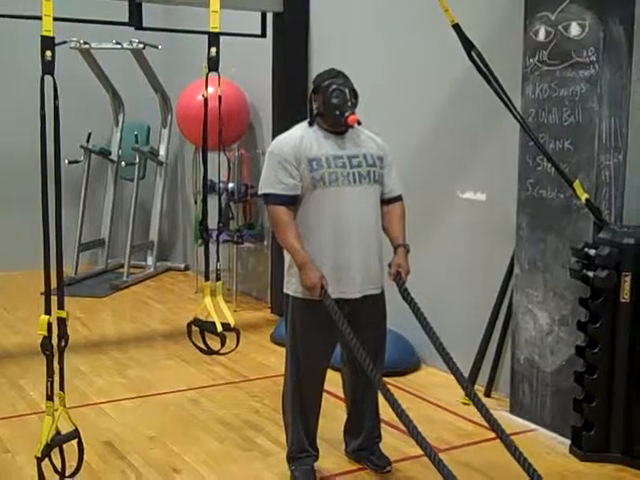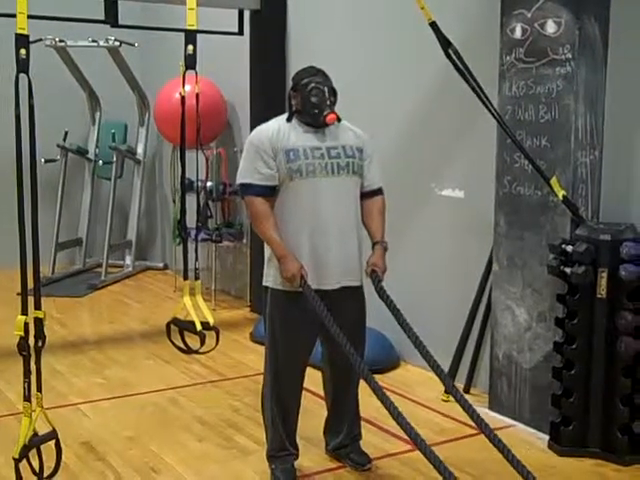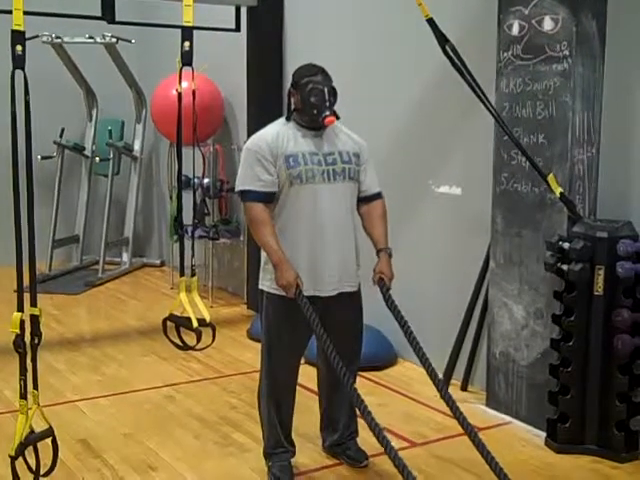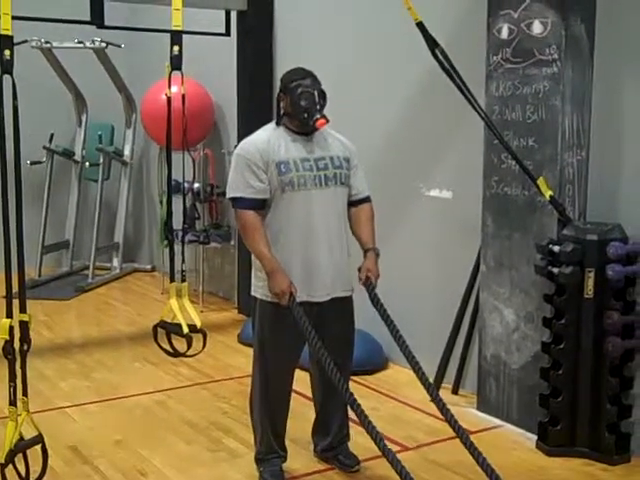
dt=1s
person 1, frame 1
left shoulder: (374, 145)
right shoulder: (290, 145)
left elbow: (391, 201)
right elbow: (279, 210)
left wrist: (400, 248)
right wrist: (305, 265)
left hip: (367, 283)
right hip: (313, 286)
left knee: (366, 369)
right knee: (306, 374)
left ankle: (363, 443)
person 1, frame 2
left shoulder: (355, 138)
right shoulder: (268, 137)
left elbow: (372, 195)
right elbow: (256, 201)
left wrist: (378, 244)
right wrist: (284, 256)
left hip: (347, 276)
right hip: (293, 279)
left knee: (346, 365)
right knee: (285, 370)
left ankle: (344, 440)
person 1, frame 3
left shoulder: (352, 144)
right shoulder: (267, 143)
left elbow: (371, 201)
right elbow: (256, 208)
left wrist: (383, 252)
right wrist: (280, 264)
left hip: (343, 280)
right hip: (289, 282)
left knee: (343, 364)
right knee: (280, 370)
left ankle: (340, 438)
person 1, frame 4
left shoulder: (342, 147)
right shoulder: (257, 149)
left elbow: (359, 203)
right elbow: (247, 215)
left wrist: (370, 251)
right wrist: (274, 271)
left hip: (336, 286)
right hip: (281, 288)
left knee: (335, 370)
right knee: (274, 375)
left ankle: (332, 443)
